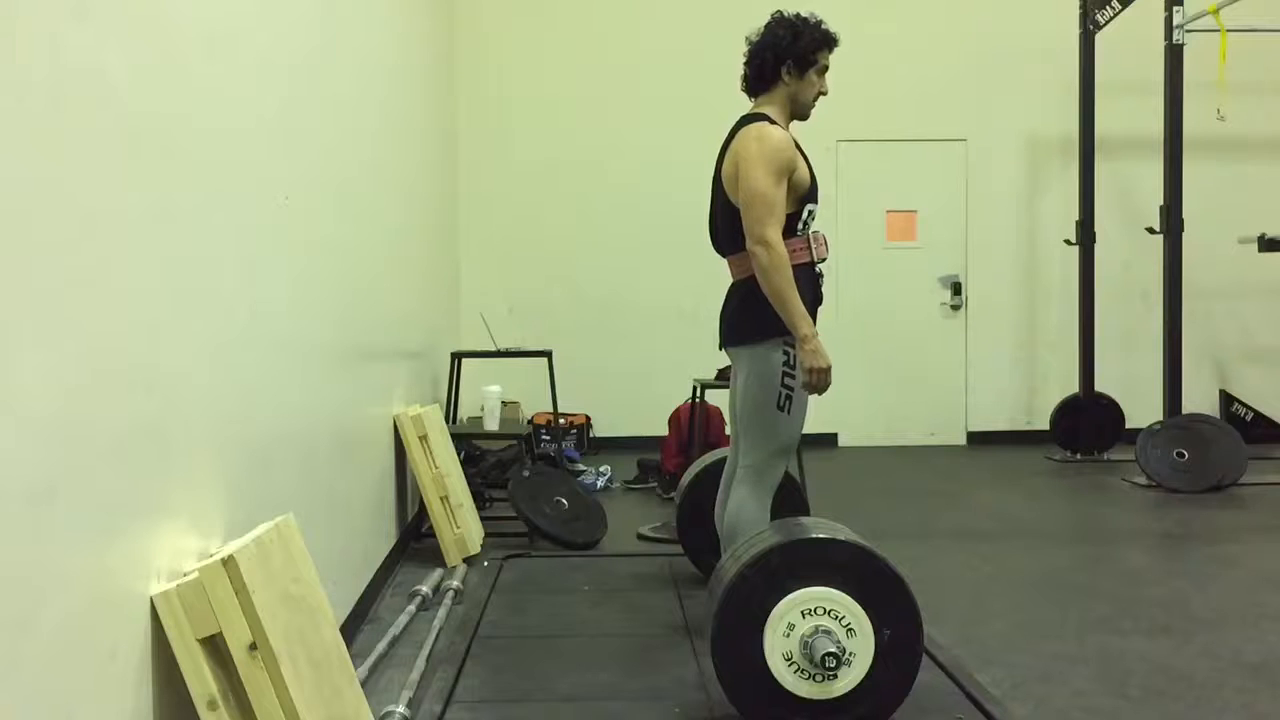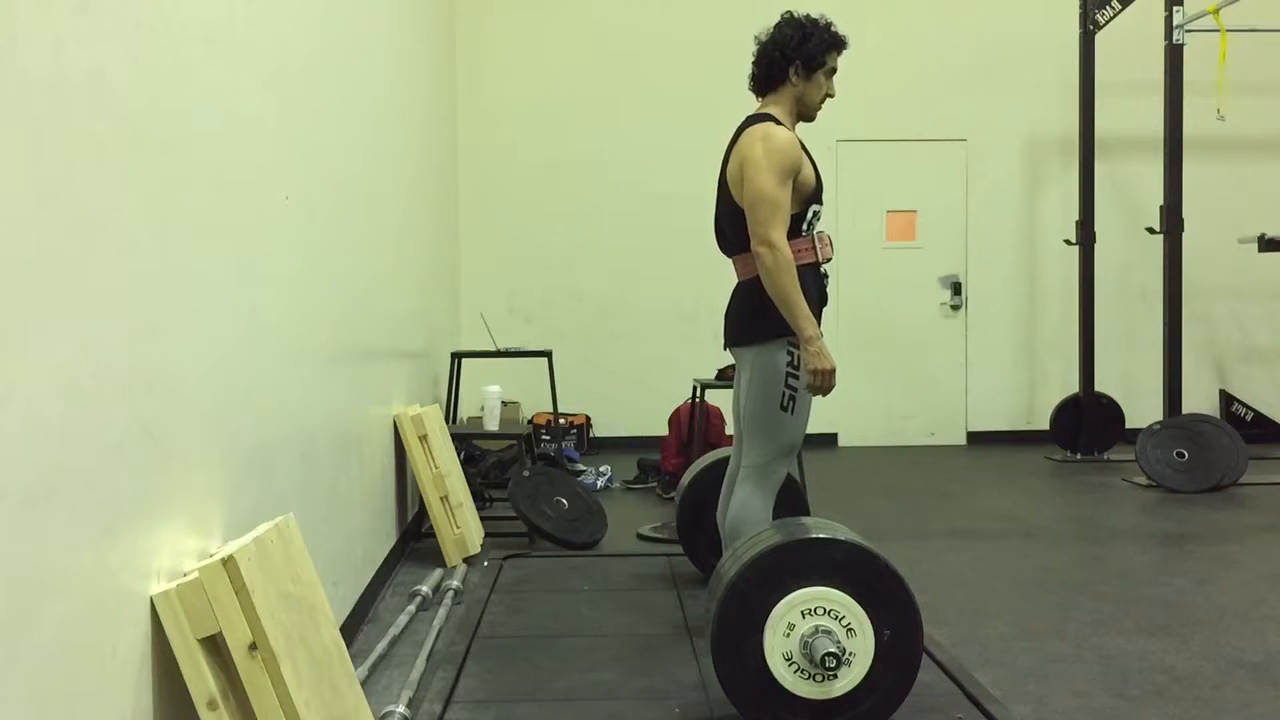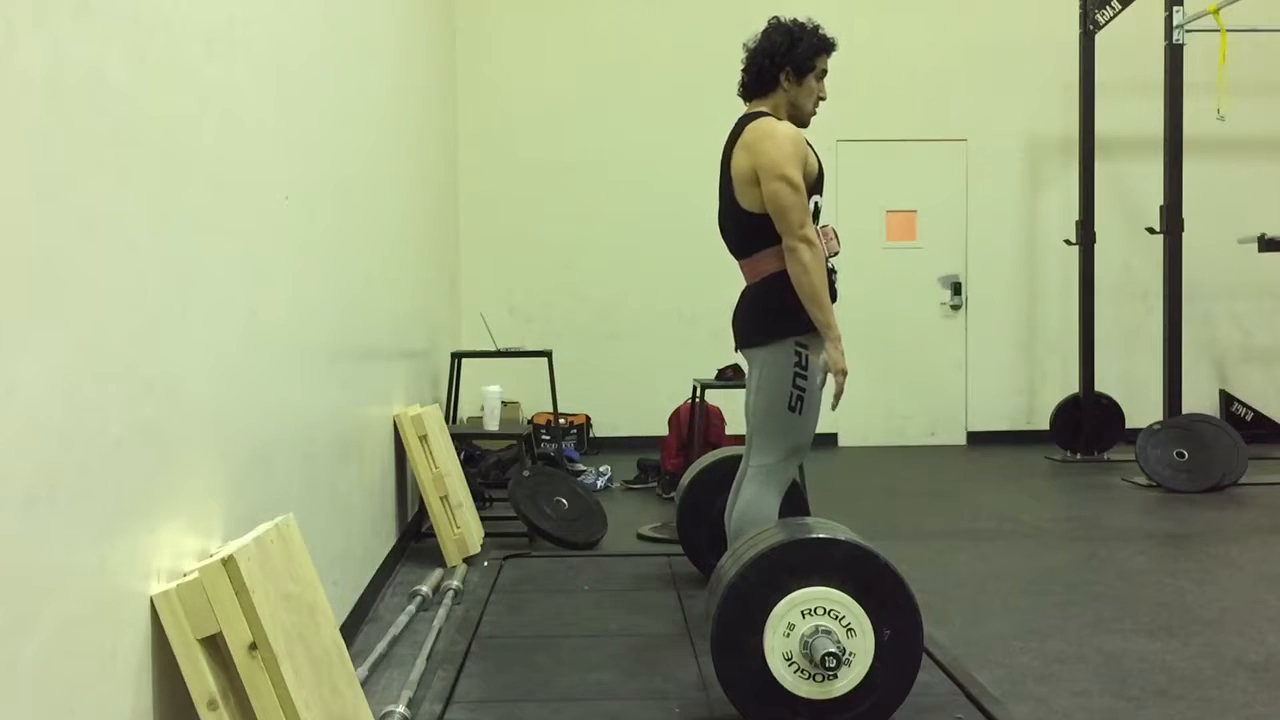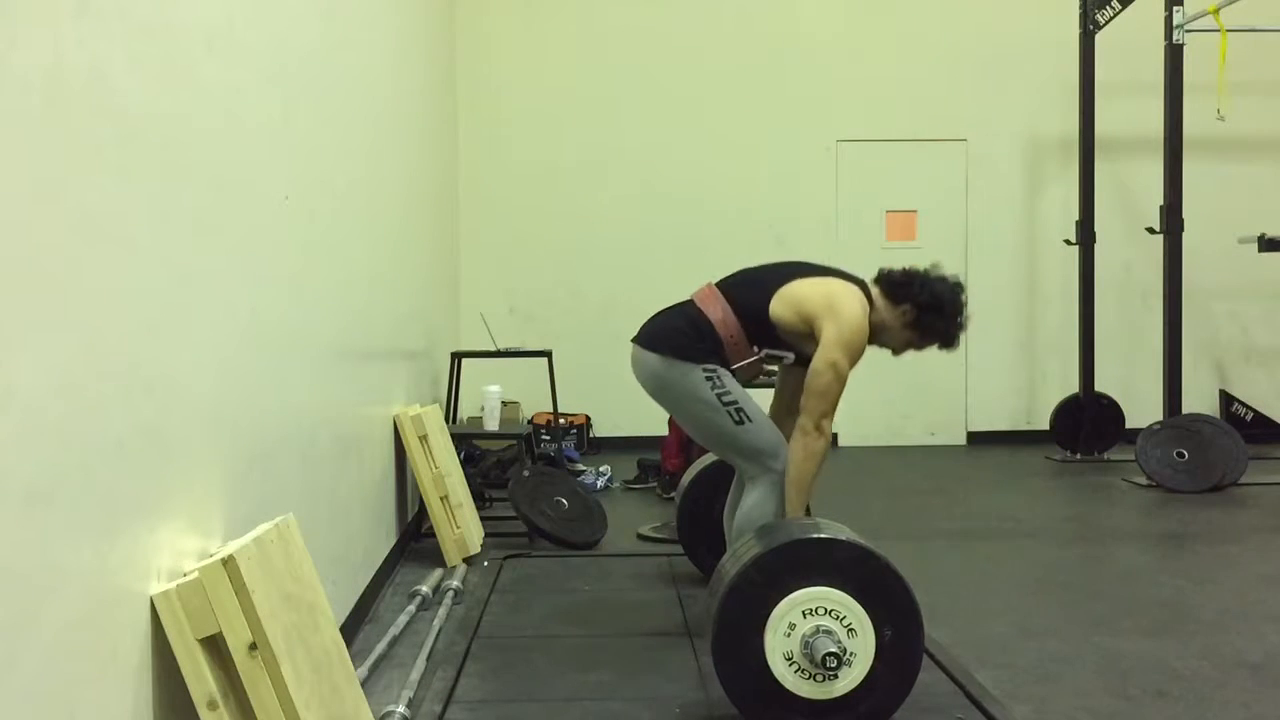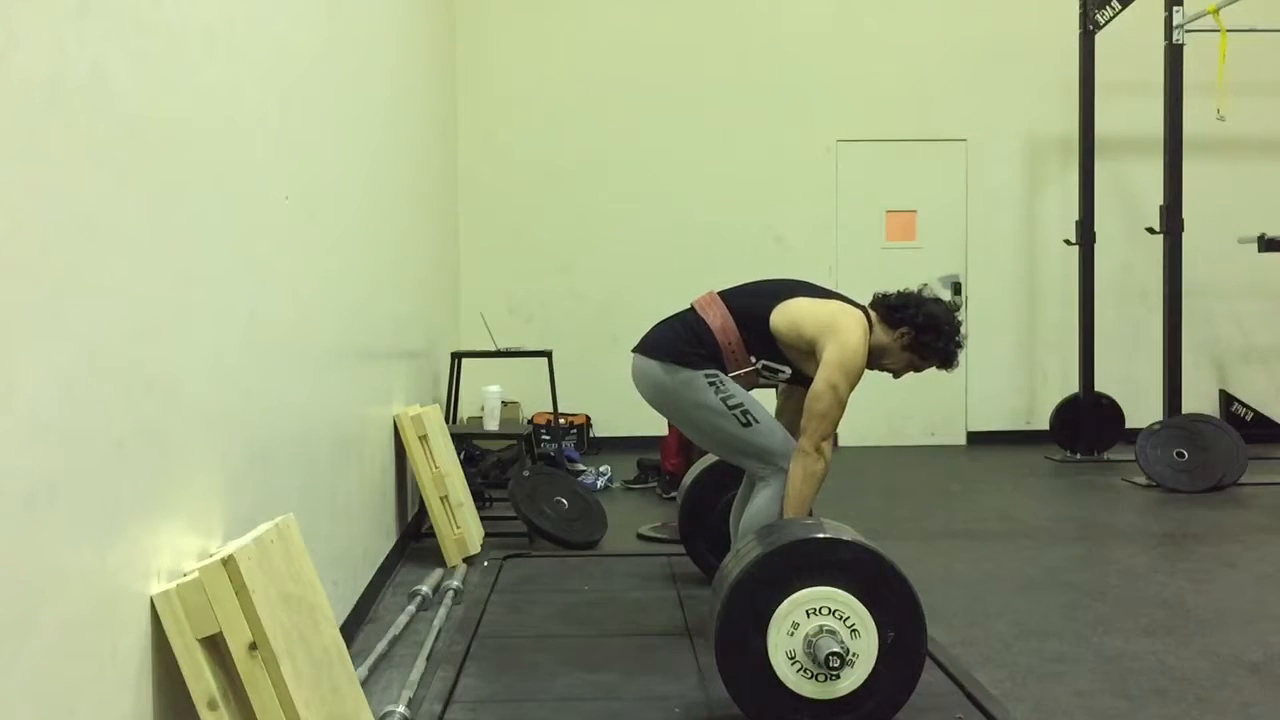
dt=0.7s
person 1, frame 1
left shoulder: (753, 137)
right shoulder: (767, 140)
right elbow: (764, 246)
right wrist: (807, 336)
left hip: (759, 319)
right hip: (772, 323)
left knee: (746, 469)
right knee: (762, 471)
person 1, frame 2
left shoulder: (760, 137)
right shoulder: (773, 141)
right elbow: (770, 248)
right wrist: (811, 339)
left hip: (763, 320)
right hip: (777, 325)
left knee: (748, 470)
right knee: (765, 472)
person 1, frame 3
left shoulder: (748, 136)
right shoulder: (778, 137)
right elbow: (800, 243)
right wrist: (832, 338)
left hip: (767, 317)
right hip: (787, 323)
left knee: (761, 467)
right knee: (773, 471)
person 1, frame 4
left shoulder: (839, 301)
right shoulder: (850, 319)
left elbow: (790, 410)
right elbow: (814, 427)
right wrist: (793, 523)
left hip: (664, 349)
right hip: (678, 357)
left knee: (762, 462)
right knee: (770, 467)
person 1, frame 5
left shoulder: (835, 324)
right shoulder: (850, 342)
left elbow: (792, 437)
right elbow: (813, 448)
left hip: (666, 357)
right hip: (677, 364)
left knee: (770, 463)
right knee: (779, 466)
